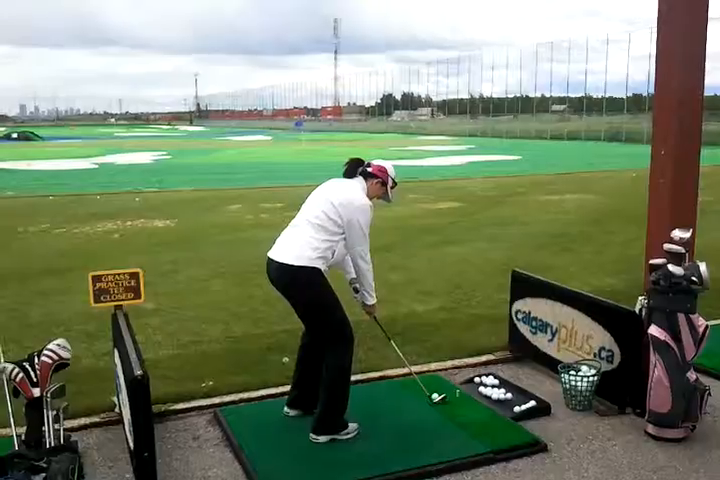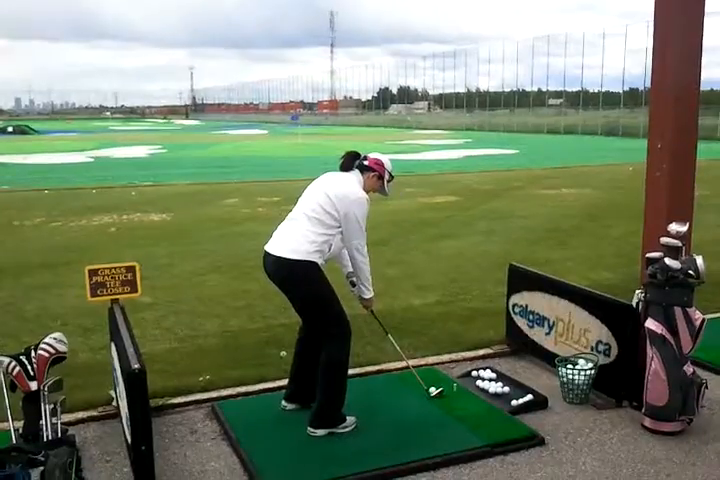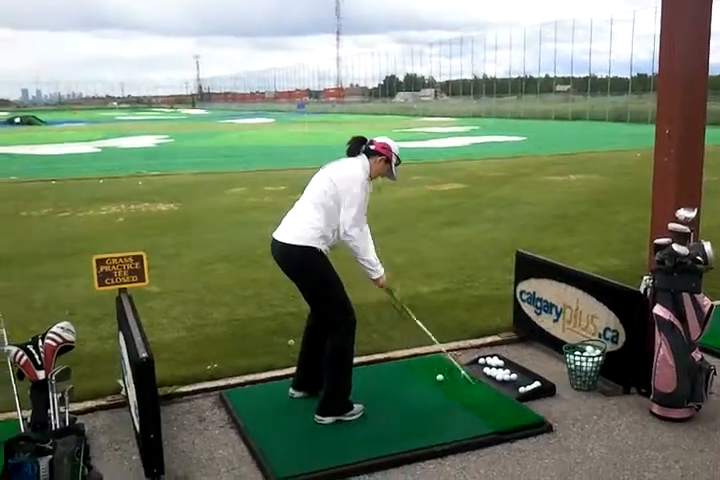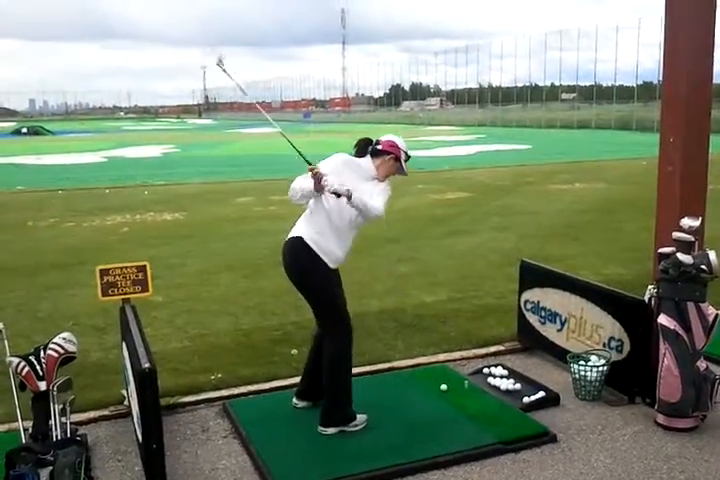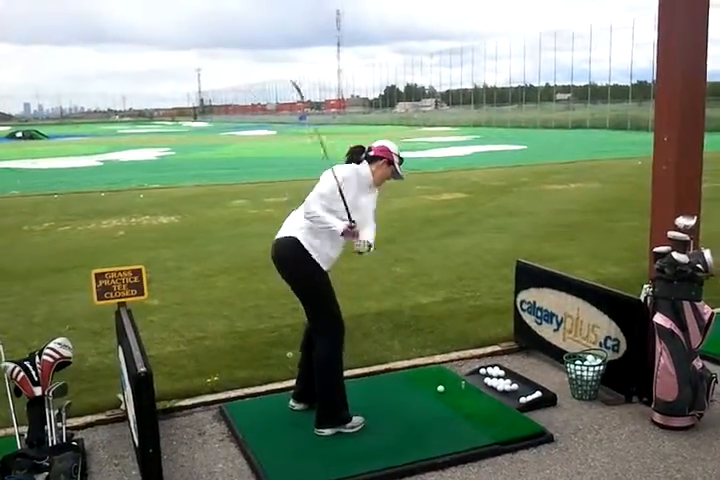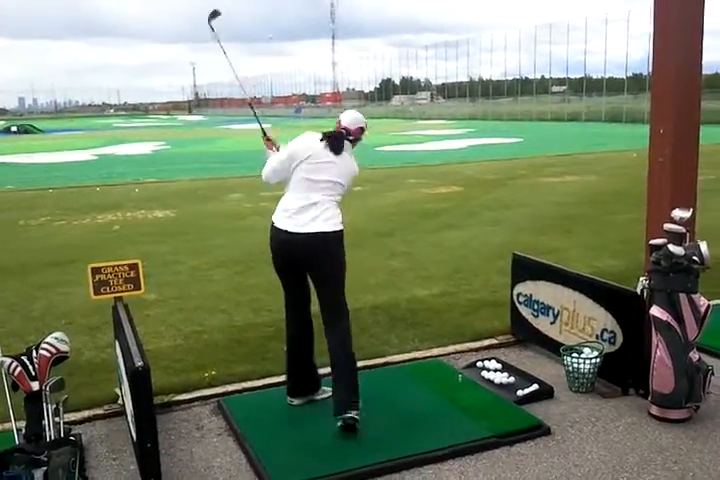
dt=0.4s
person 1, frame 1
left shoulder: (336, 186)
right shoulder: (359, 203)
right elbow: (361, 255)
left wrist: (353, 281)
right wrist: (368, 298)
left hip: (278, 262)
right hip: (300, 270)
left knee: (318, 329)
right knee: (340, 338)
left ankle: (300, 401)
right ankle: (328, 425)
person 1, frame 2
left shoulder: (332, 179)
right shoulder: (356, 197)
right elbow: (358, 249)
left wrist: (350, 277)
right wrist: (366, 292)
left hip: (275, 256)
right hip: (297, 264)
left knee: (315, 323)
right knee: (338, 332)
left ankle: (298, 394)
right ankle: (326, 418)
person 1, frame 3
left shoulder: (349, 171)
right shoulder: (355, 175)
left elbow: (359, 225)
right elbow: (348, 231)
left wrist: (375, 263)
right wrist: (375, 270)
left hip: (288, 245)
right hip: (302, 249)
left knee: (324, 311)
right knee: (342, 319)
left ankle: (305, 383)
right ankle: (333, 406)
person 1, frame 4
left shoulder: (382, 187)
right shoulder: (342, 163)
left elbow: (374, 210)
right elbow: (295, 194)
left wrist: (344, 191)
right wrist: (315, 184)
left hip: (328, 260)
right hip: (303, 251)
left knee: (331, 323)
right knee: (339, 328)
left ankle: (308, 392)
right ankle: (336, 416)
person 1, frame 5
left shoulder: (370, 192)
right shoulder: (346, 174)
left elbow: (367, 225)
right elbow: (311, 208)
left wrist: (365, 241)
right wrist: (341, 227)
left hip: (299, 252)
right hip: (297, 250)
left knee: (319, 321)
right knee: (331, 328)
left ankle: (305, 394)
right ankle: (331, 417)
person 1, frame 6
left shoulder: (307, 141)
right shoulder: (351, 165)
left elbow: (271, 175)
left wrist: (272, 150)
right wrist: (280, 148)
left hip: (283, 235)
right hip: (325, 239)
left knee: (296, 310)
right knee: (335, 318)
left ankle: (300, 388)
right ankle: (347, 405)
